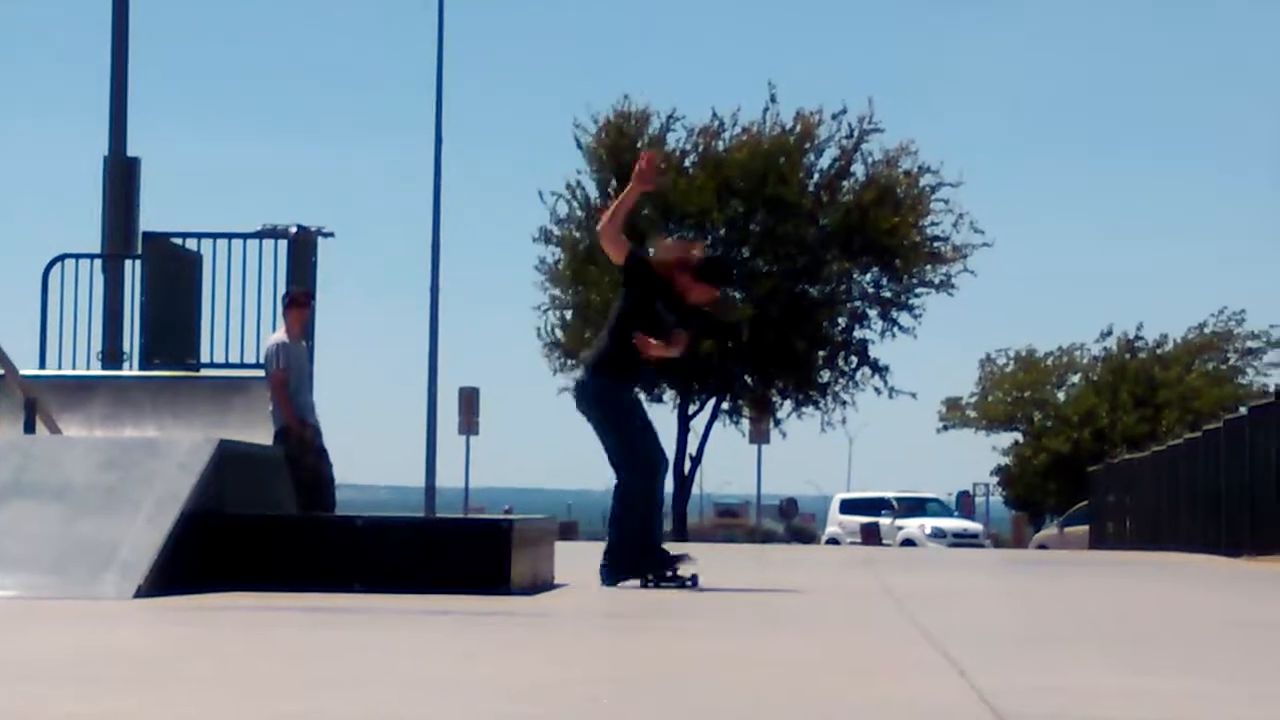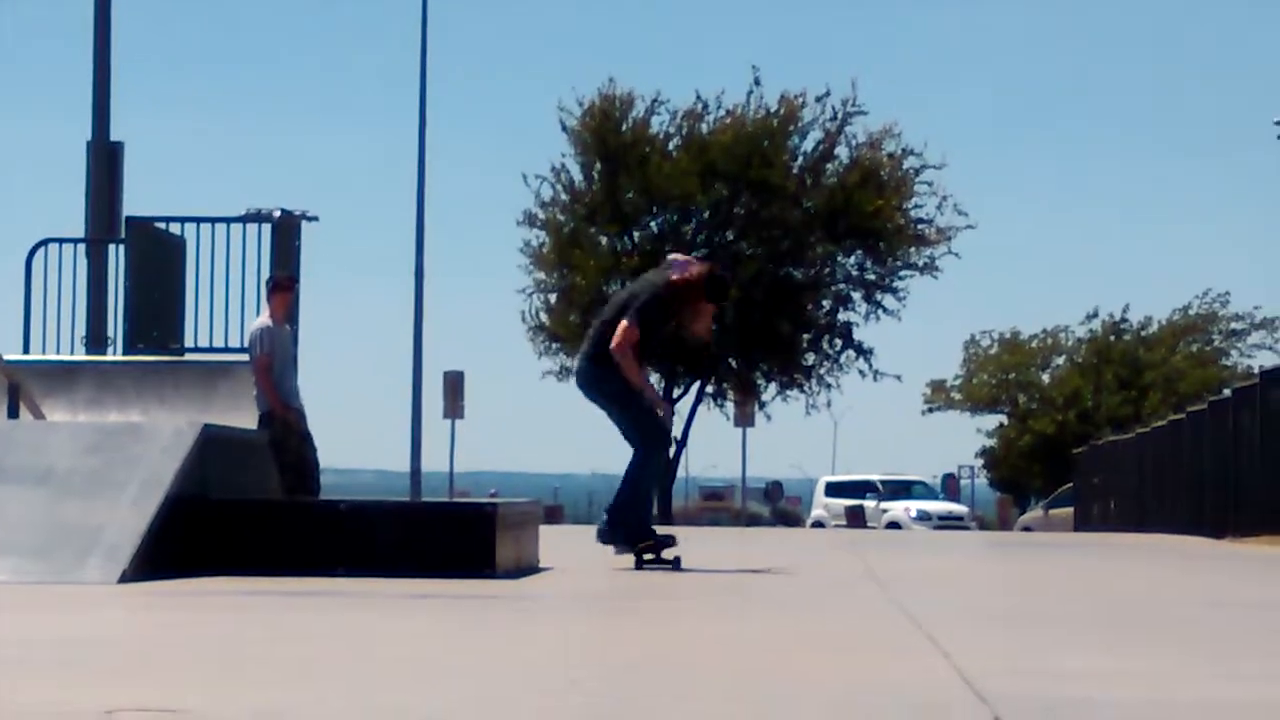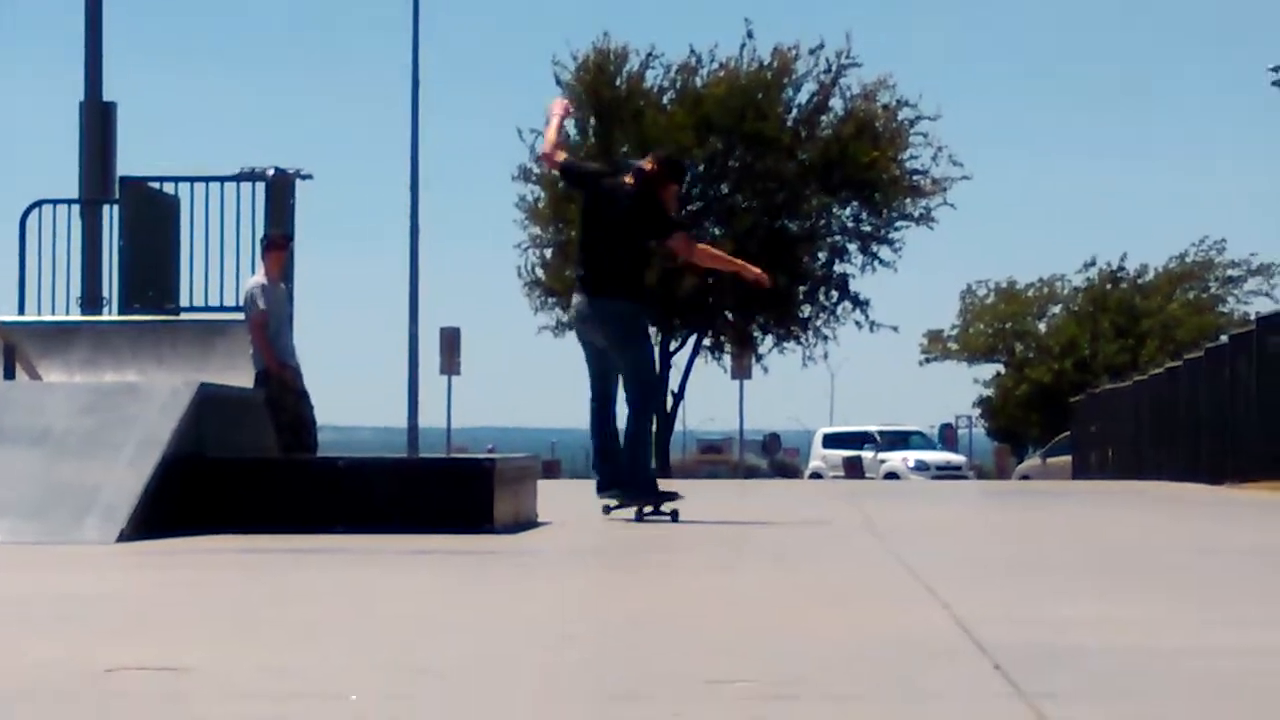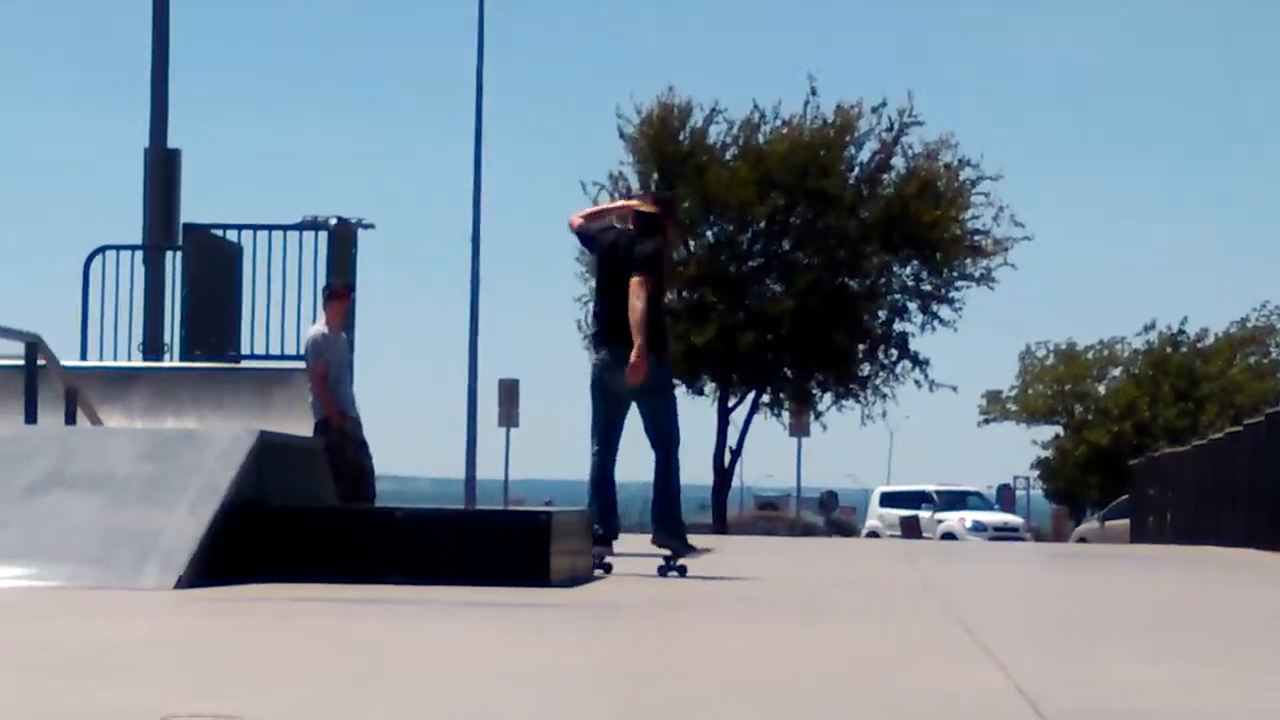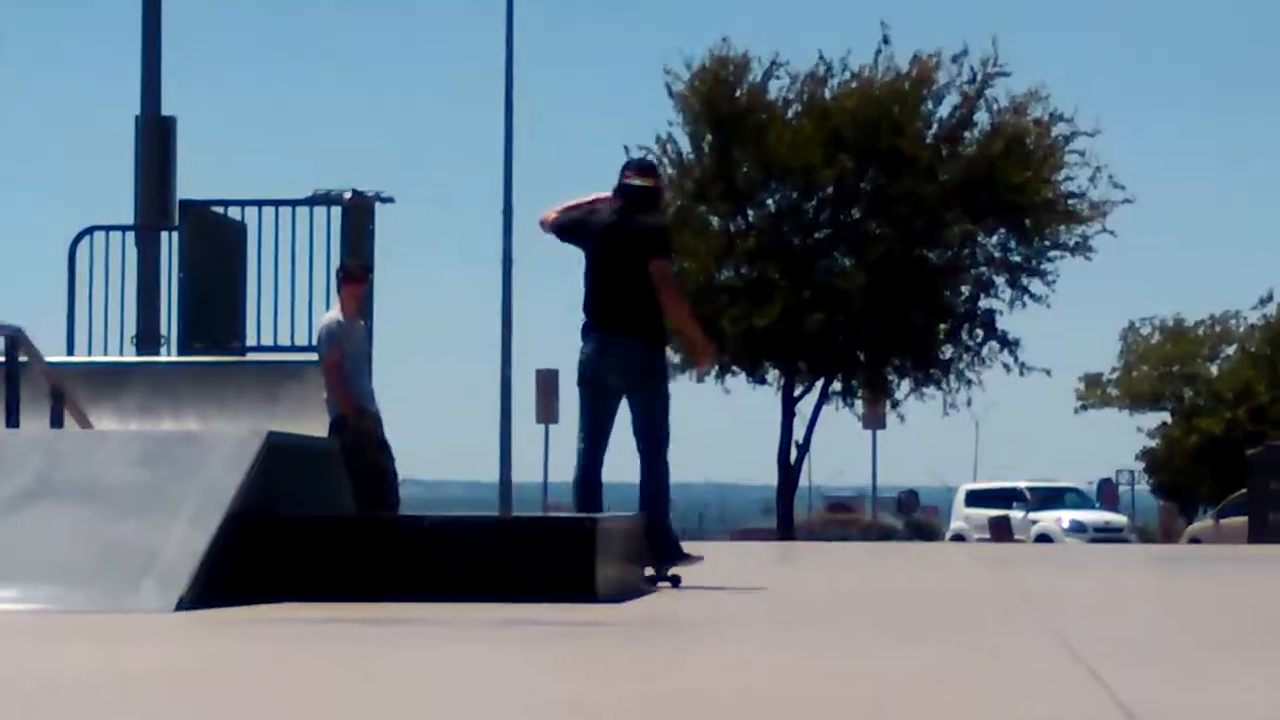
dt=0.4s
person 1, frame 1
left shoulder: (684, 308)
right shoulder: (651, 275)
left elbow: (677, 348)
right elbow: (607, 232)
left wrist: (663, 348)
right wrist: (636, 186)
left hip: (618, 390)
right hip: (601, 386)
left knee: (653, 466)
right knee: (636, 471)
left ankle: (645, 553)
right ankle: (618, 563)
person 1, frame 2
left shoulder: (671, 279)
right shoulder: (656, 295)
left elbow: (677, 259)
right elbow: (619, 347)
right wrist: (649, 394)
left hip: (600, 369)
right hip: (599, 368)
left knee: (655, 437)
right knee: (654, 441)
left ankle: (635, 527)
right ankle: (616, 525)
person 1, frame 3
left shoulder: (599, 182)
right shoulder: (649, 209)
left elbow: (548, 154)
right elbow: (691, 251)
left wrist: (558, 115)
right wrist: (745, 268)
left hip: (586, 307)
right hip: (623, 311)
left knee: (602, 396)
right knee: (642, 398)
left ankle: (609, 478)
right ankle: (636, 481)
person 1, frame 4
left shoulder: (608, 238)
right shoulder: (652, 248)
left elbow: (577, 220)
right elbow: (638, 297)
left wrist: (622, 205)
right wrist: (639, 348)
left hip: (606, 358)
right hip: (645, 359)
left knee: (603, 451)
right knee: (666, 449)
left ankle: (600, 534)
right ankle: (668, 529)
person 1, frame 5
left shoulder: (594, 220)
right shoulder: (652, 227)
left elbow: (548, 219)
right elbow: (664, 287)
left wrist: (596, 199)
right wrist: (698, 340)
left hip: (596, 347)
right hip: (641, 350)
left knee: (590, 449)
right knee: (653, 451)
right ankle: (658, 543)
person 2, frame 1
left shoulder: (302, 344)
right shoulder: (278, 344)
right elbow: (278, 390)
left wrist: (311, 425)
right wrist: (297, 428)
left hip: (308, 427)
right hip: (291, 430)
left knee: (323, 483)
right knee: (299, 488)
person 2, frame 2
left shoulder: (286, 329)
right shoulder: (262, 328)
right elbow: (262, 374)
left wrist: (295, 408)
right wrist: (281, 411)
left hip: (292, 410)
right hip: (276, 414)
left knee: (307, 467)
right knee: (284, 471)
person 2, frame 3
left shoulder: (281, 287)
right shoulder: (257, 287)
right elbow: (257, 332)
left wrist: (292, 366)
right wrist: (277, 369)
left hip: (289, 368)
right hip: (272, 372)
left knee: (304, 424)
right knee: (281, 429)
person 2, frame 4
left shoulder: (342, 337)
right shoulder: (318, 336)
right elbow: (318, 381)
left wrist: (352, 416)
right wrist: (337, 418)
left hip: (348, 418)
right hip: (331, 421)
left knee: (363, 473)
right knee: (341, 478)
person 2, frame 5
left shoulder: (360, 325)
right shoulder: (332, 325)
right elbow: (332, 375)
left wrist: (371, 413)
right wrist: (353, 415)
left hip: (367, 415)
right hip: (348, 419)
left knee: (384, 477)
right knee: (360, 482)
